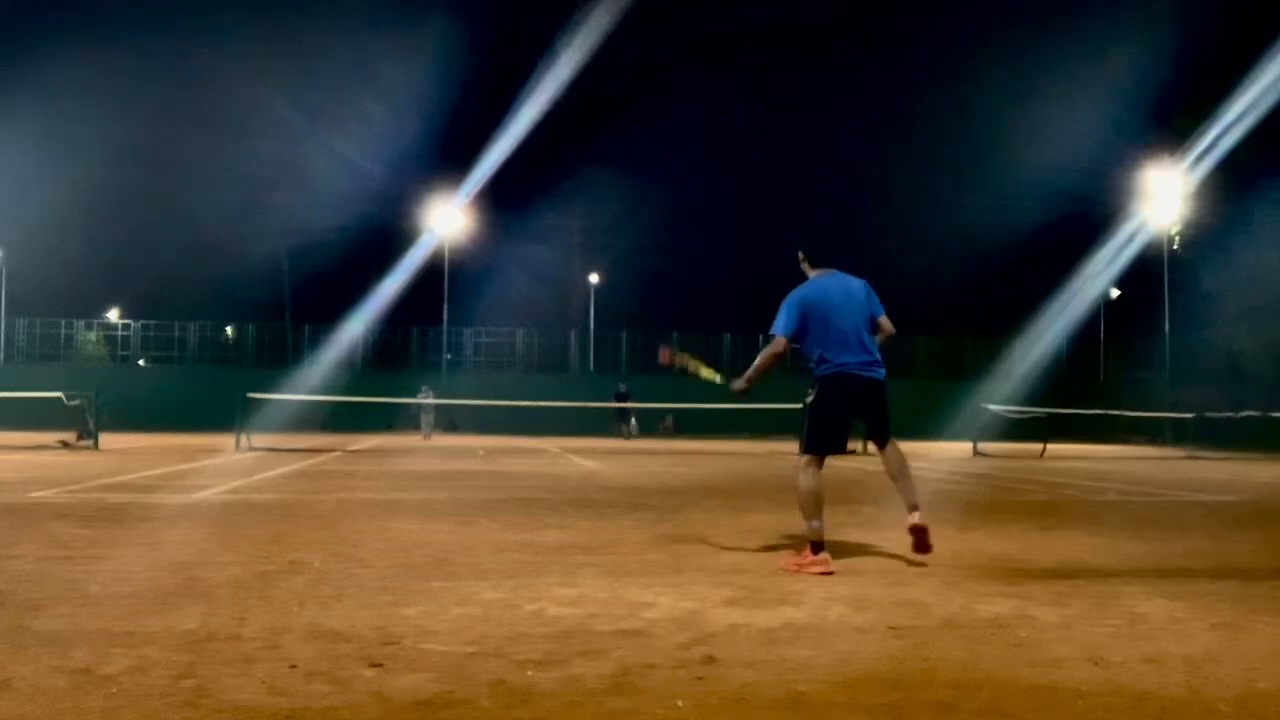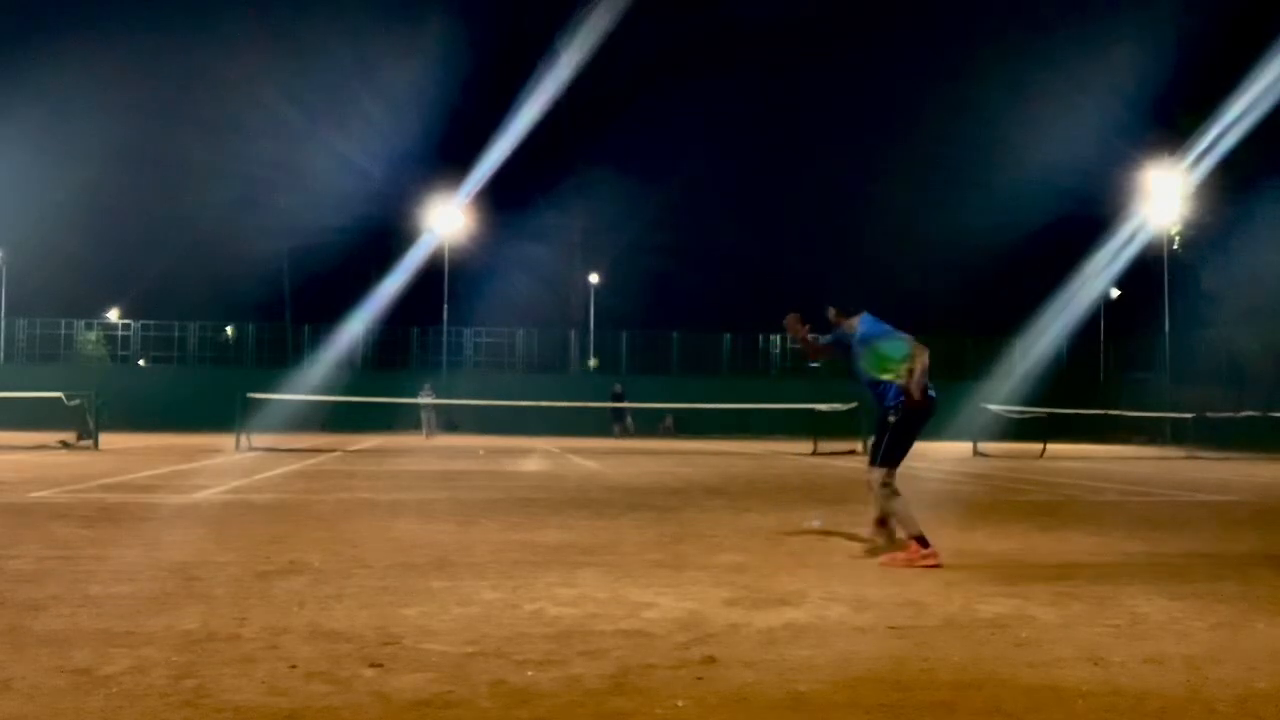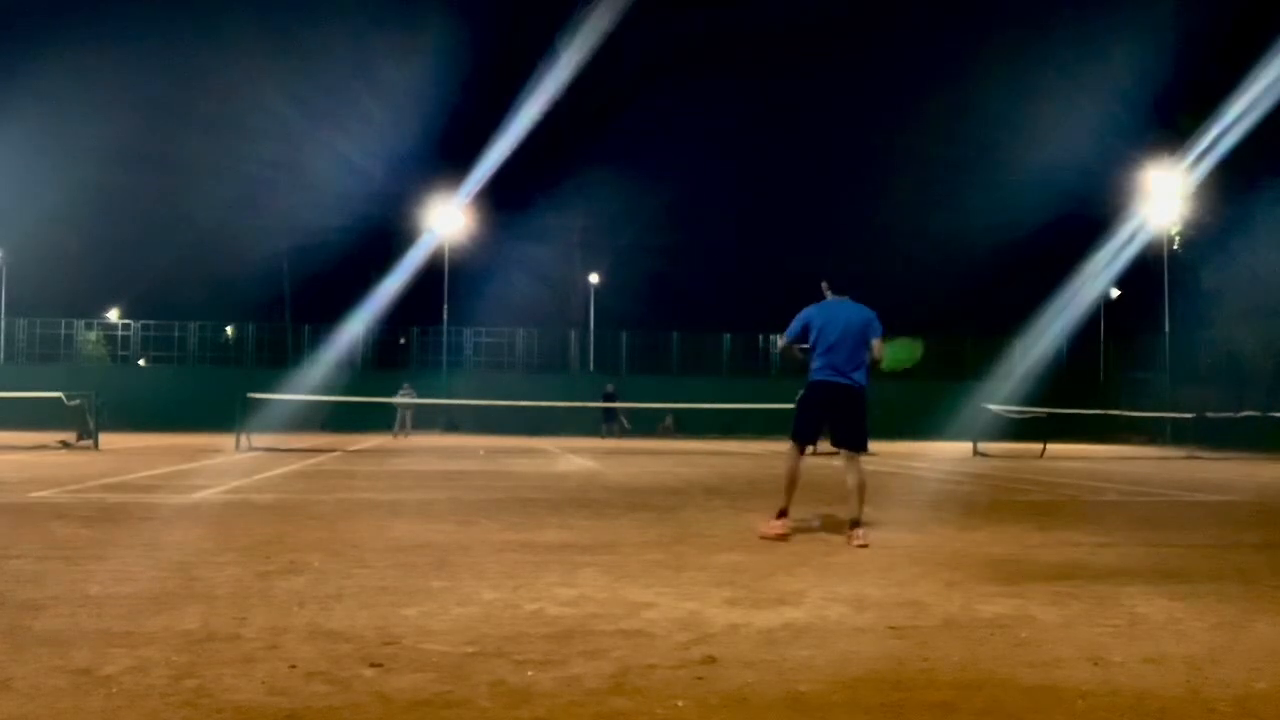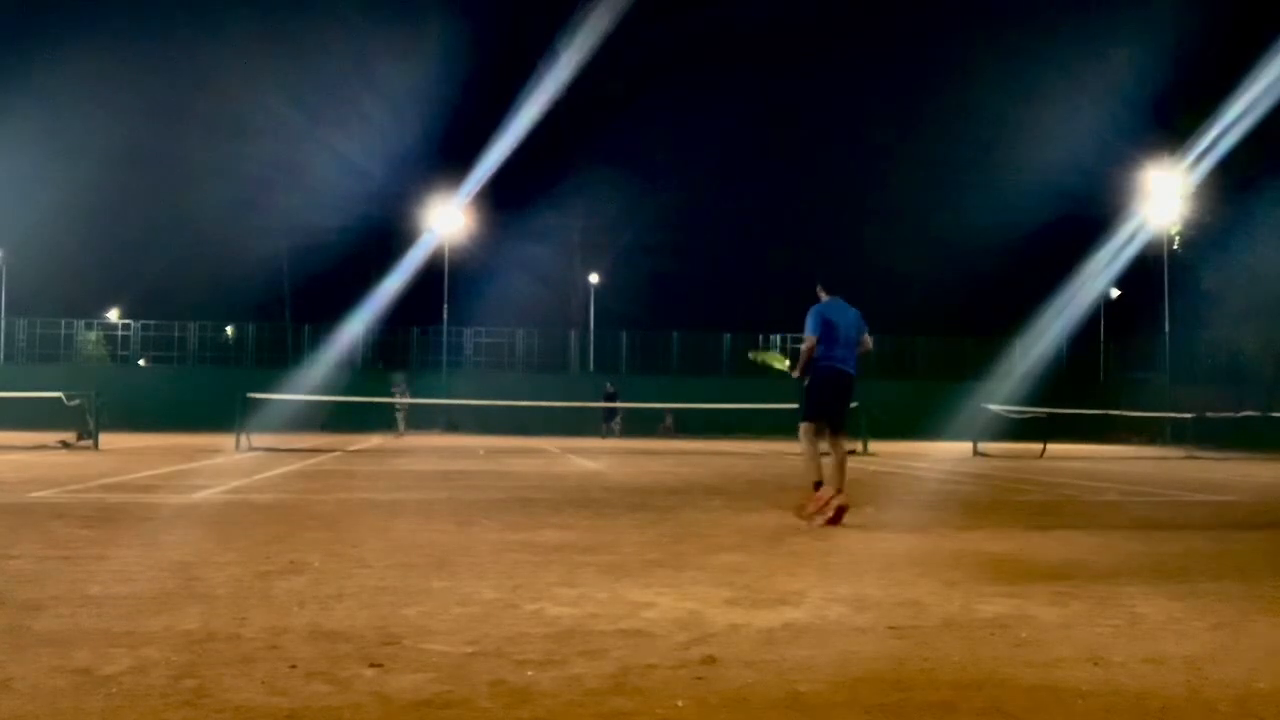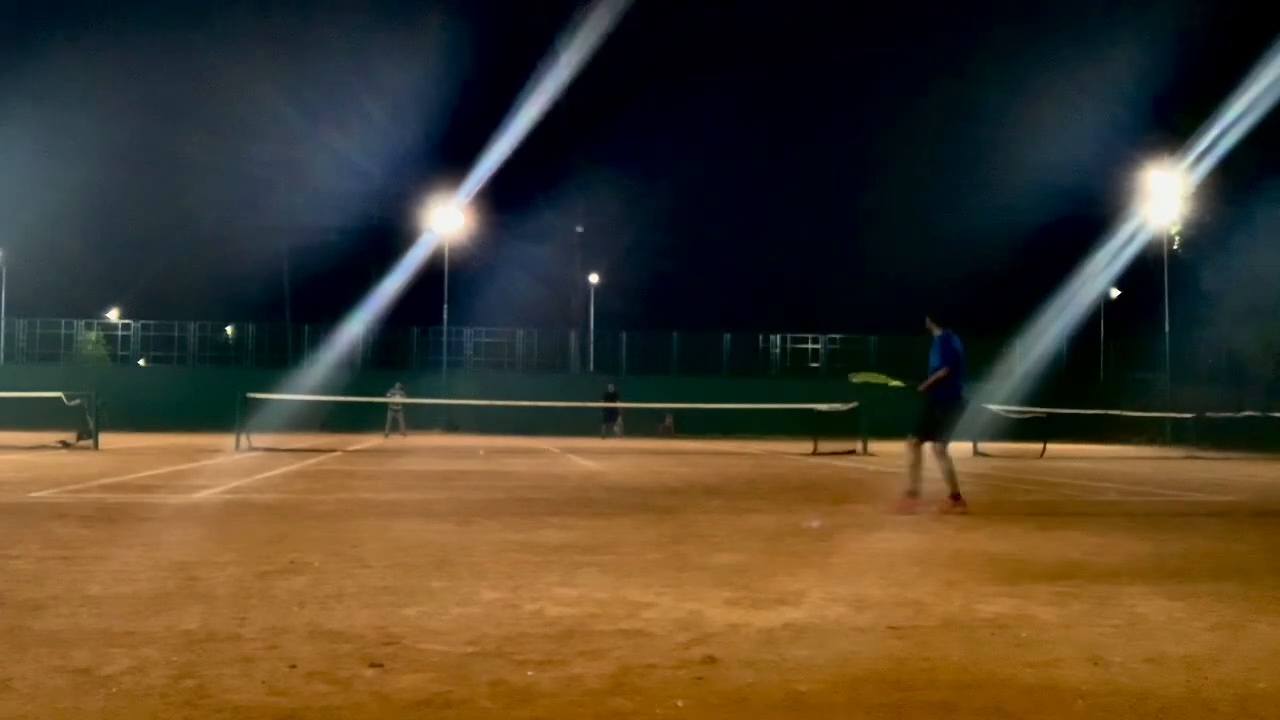
dt=1s
person 1, frame 1
left shoulder: (799, 297)
right shoulder: (860, 286)
left elbow: (777, 347)
right elbow: (887, 330)
left wrist: (745, 380)
left hip: (833, 383)
right hip: (872, 379)
left knee: (808, 464)
right knee: (885, 443)
left ankle: (816, 552)
right ankle: (914, 514)
person 1, frame 2
left shoulder: (872, 332)
right shoulder: (846, 333)
left elbow: (920, 350)
right elbow: (816, 349)
left wrist: (917, 381)
right wrist: (800, 335)
left hip: (906, 404)
right hip: (897, 404)
left knee: (878, 478)
right knee: (880, 471)
left ankle: (922, 548)
right ankle: (883, 523)
person 1, frame 3
left shoulder: (811, 313)
right shoulder: (867, 315)
left elbow: (783, 345)
right elbow: (877, 354)
left hip: (818, 387)
right hip: (852, 392)
left knee: (795, 451)
right knee: (852, 459)
left ankle: (782, 519)
right ankle: (855, 528)
person 1, frame 4
left shoulder: (818, 310)
right shoulder: (853, 313)
left elbow: (810, 344)
right elbow: (867, 345)
left wrist: (799, 369)
left hip: (823, 375)
right hip: (846, 377)
left knee: (807, 431)
right knee: (836, 438)
left ankle: (819, 488)
right ankle: (838, 495)
person 1, frame 5
left shoulder: (941, 341)
right shoulder: (952, 339)
left elbow: (944, 371)
left wrist: (925, 386)
right wrist: (931, 384)
left hip: (942, 399)
right hip: (954, 400)
left knee: (914, 443)
right knee: (939, 449)
left ankle: (912, 495)
right ankle: (955, 499)
